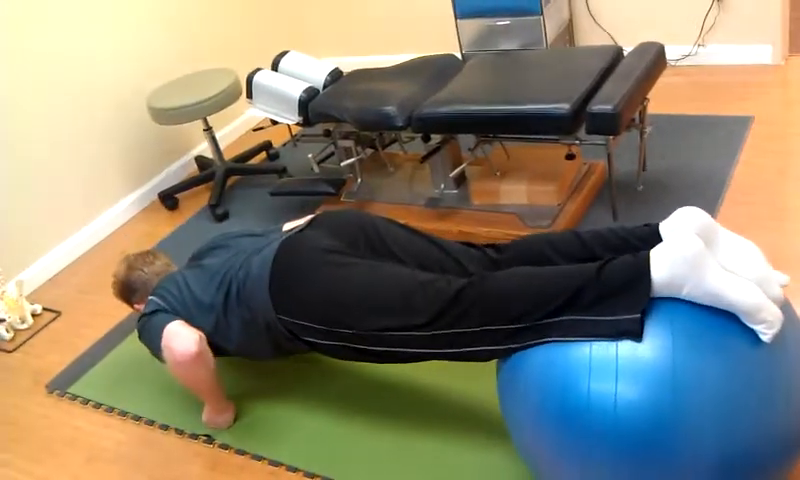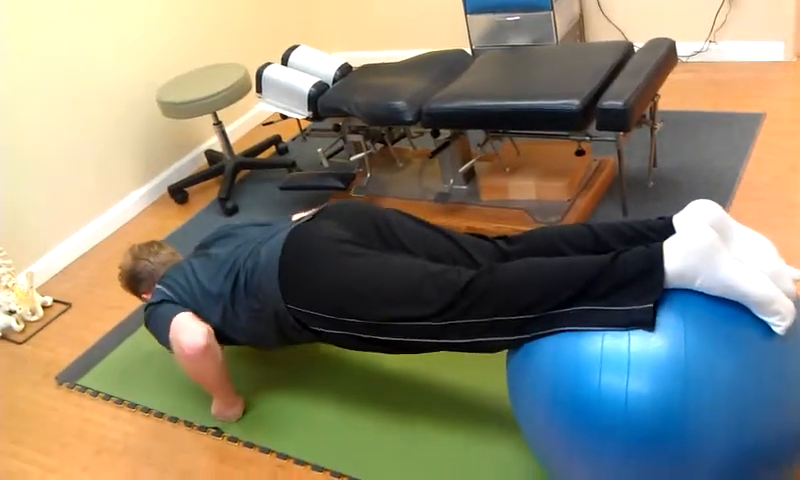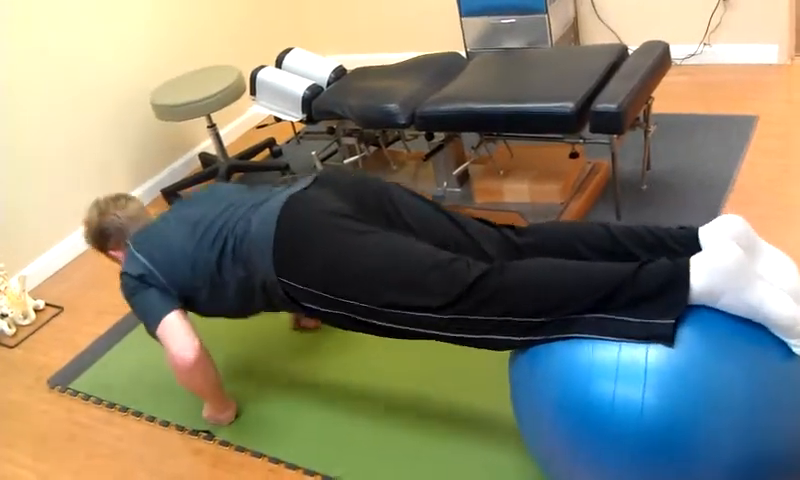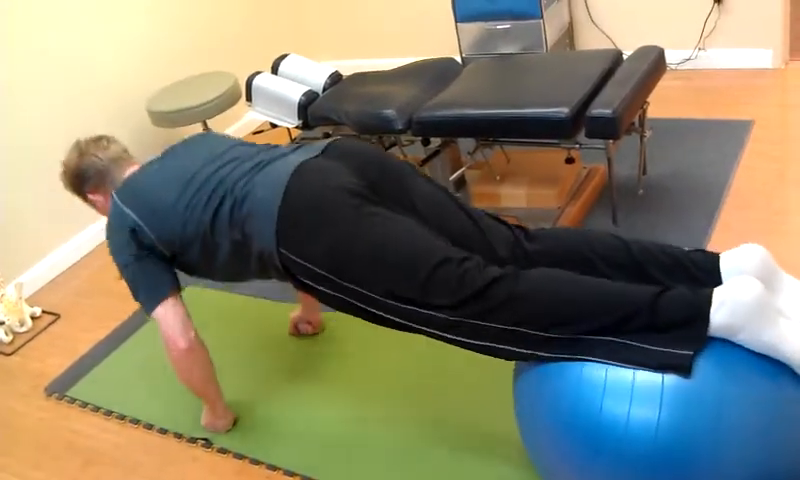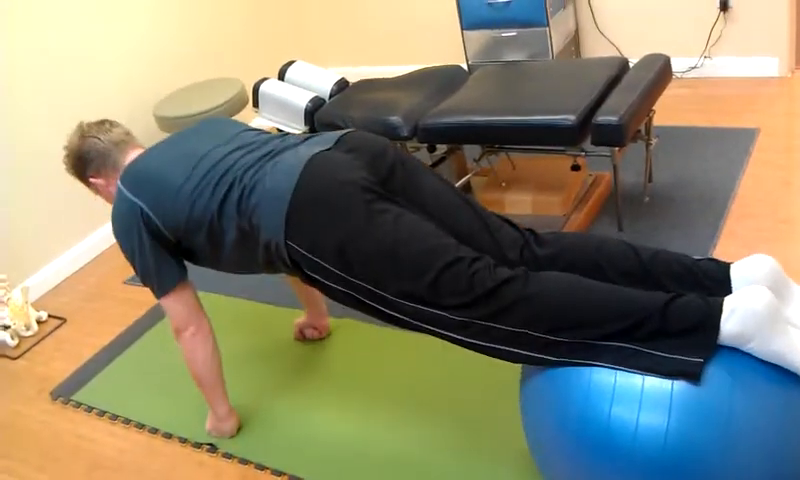
dt=0.5s
person 1, frame 1
left shoulder: (157, 312)
right shoulder: (212, 248)
left elbow: (187, 349)
right elbow: (308, 218)
left wrist: (217, 409)
left hip: (302, 290)
right hip: (340, 230)
left knee: (467, 313)
right knee: (495, 266)
left ankle: (658, 273)
right ankle: (669, 235)
person 1, frame 2
left shoulder: (163, 302)
right shoulder: (216, 237)
left elbow: (197, 342)
right elbow: (304, 220)
left wrist: (226, 402)
right wrist: (325, 314)
left hip: (314, 279)
right hip: (343, 217)
left knee: (477, 305)
right knee: (504, 258)
left ankle: (673, 265)
right ankle: (680, 229)
person 1, frame 3
left shoulder: (138, 269)
right shoulder: (196, 196)
left elbow: (185, 354)
left wrist: (218, 406)
right wrist: (316, 300)
left hip: (308, 251)
right hip: (335, 188)
left knee: (479, 298)
right knee: (507, 252)
left ankle: (698, 279)
right ankle: (703, 241)
person 1, frame 4
left shoulder: (125, 223)
right shoulder: (190, 143)
left elbow: (180, 337)
left wrist: (216, 412)
right wrist: (309, 306)
left hip: (315, 221)
right hip: (345, 158)
left knee: (485, 302)
right knee: (516, 253)
left ankle: (714, 314)
right ankle: (723, 269)
person 1, frame 5
left shoulder: (131, 208)
right shoulder: (198, 131)
left elbow: (188, 323)
left wrist: (222, 415)
right wrist: (315, 312)
left hip: (326, 212)
right hip: (357, 151)
left knee: (489, 302)
right knee: (526, 257)
left ankle: (727, 320)
right ankle: (732, 280)
